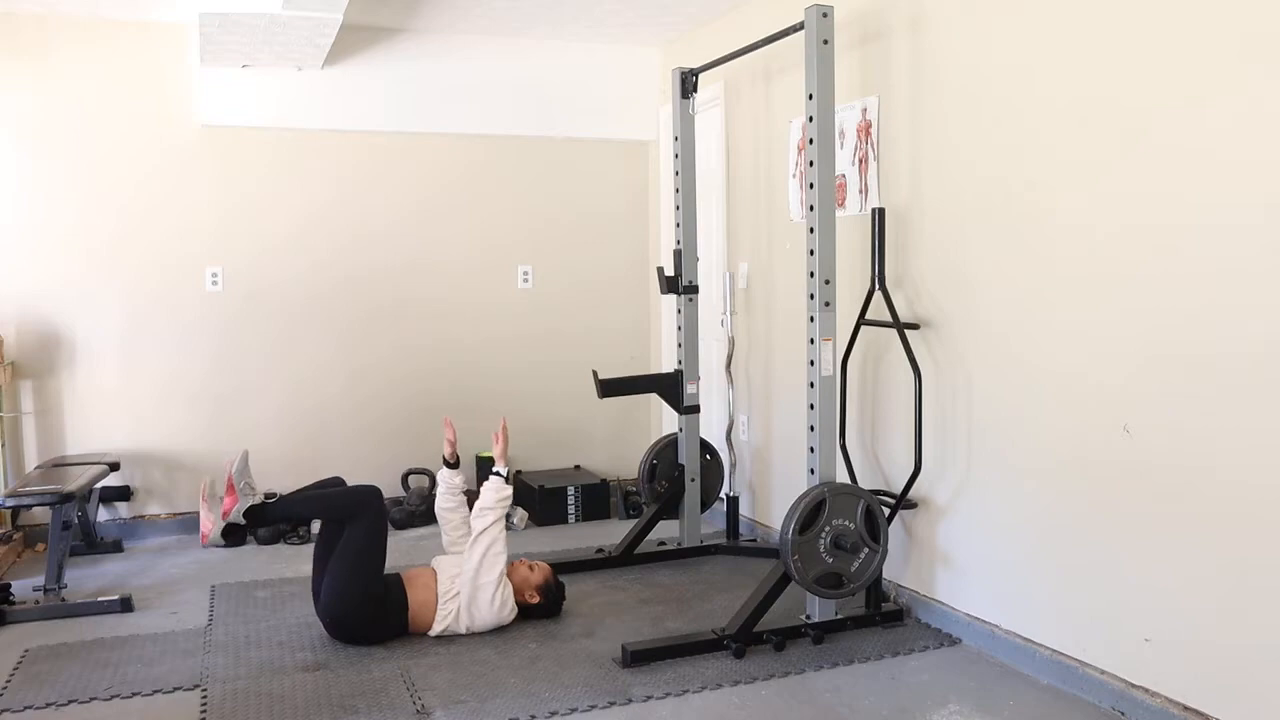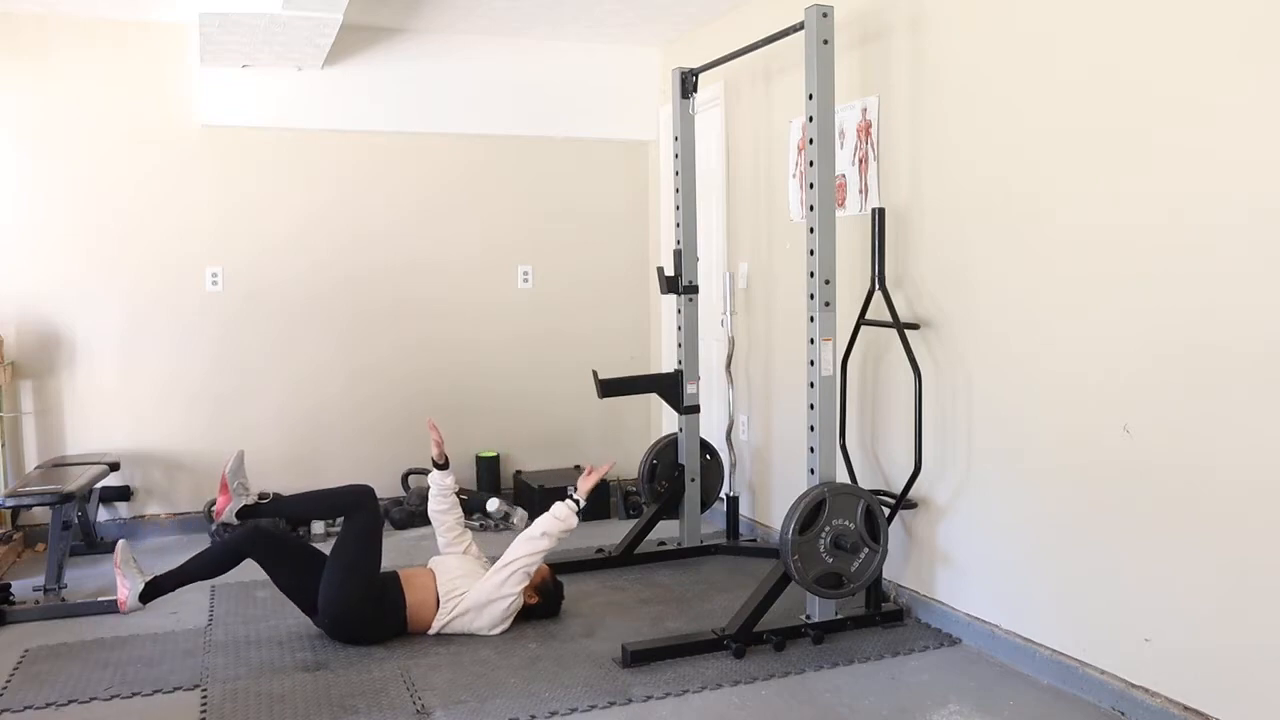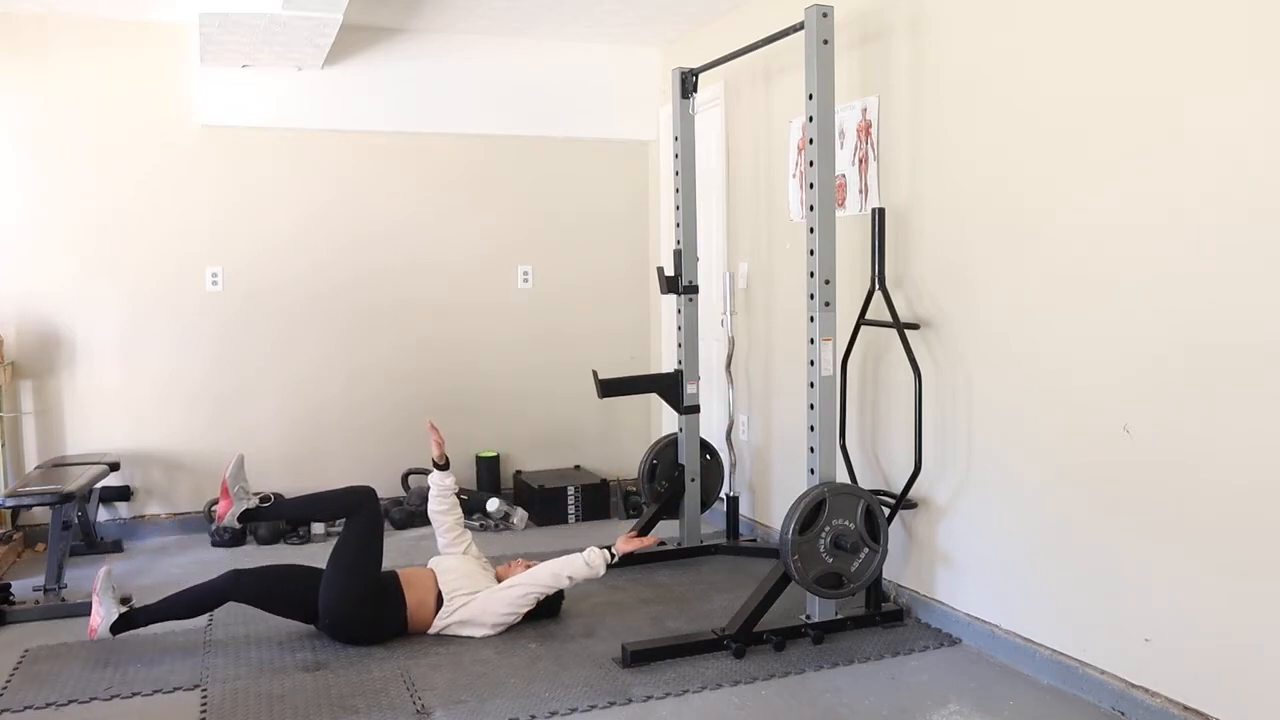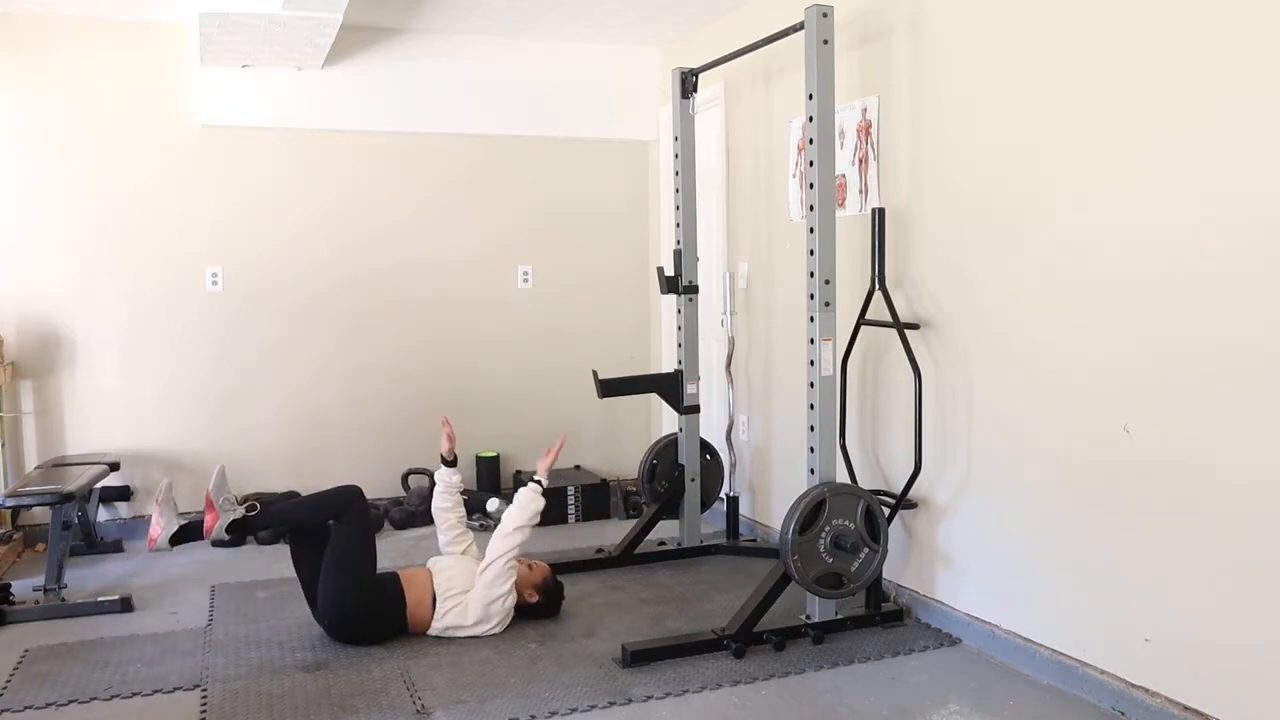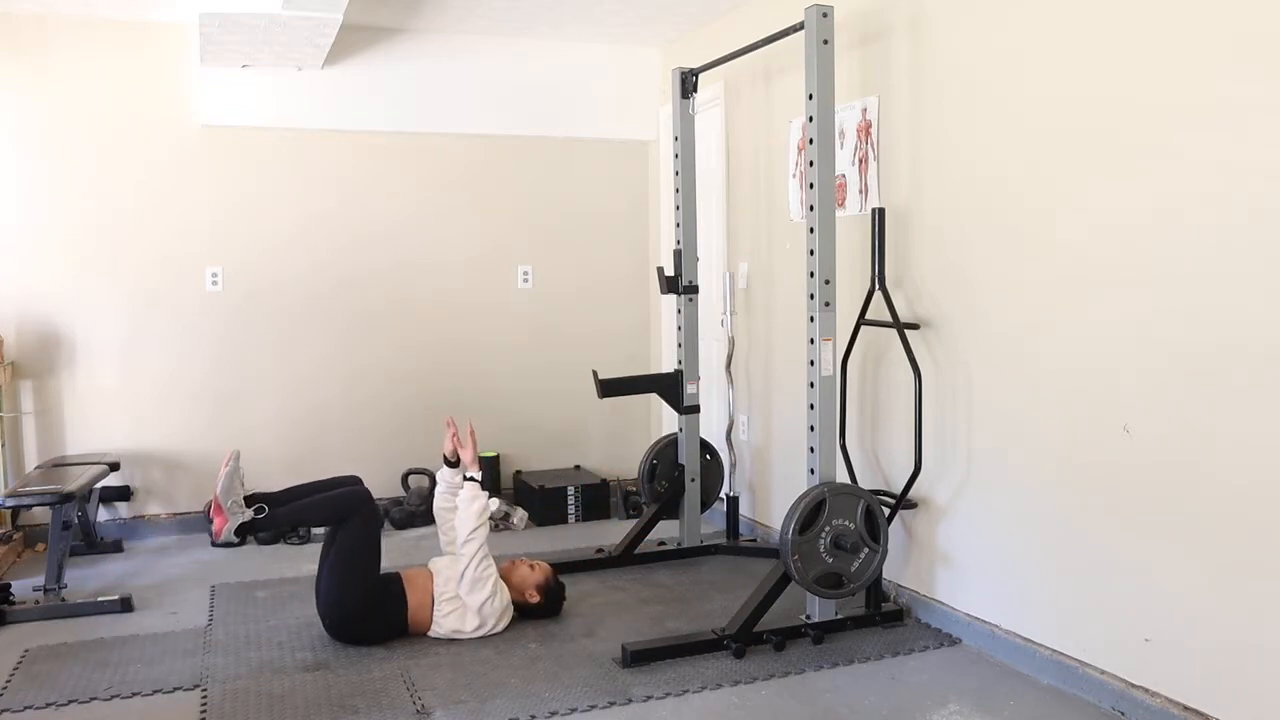
dt=1s
person 1, frame 1
left shoulder: (497, 604)
right shoulder: (478, 574)
left elbow: (487, 529)
right elbow: (458, 528)
left wrist: (499, 469)
right wrist: (452, 463)
left hip: (353, 614)
right hip: (347, 603)
left knee: (368, 498)
right knee: (336, 487)
left ankle: (248, 508)
right ankle: (229, 525)
person 1, frame 2
left shoulder: (500, 605)
right shoulder: (478, 571)
left elbow: (533, 543)
right elbow: (449, 526)
left wrist: (575, 501)
right wrist: (441, 465)
left hip: (357, 615)
right hip: (349, 604)
left knee: (362, 497)
right knee: (254, 540)
left ankle: (248, 504)
right ankle: (144, 591)
person 1, frame 3
left shoulder: (502, 606)
right shoulder: (478, 568)
left elbow: (558, 572)
right elbow: (447, 521)
left wrist: (609, 553)
right wrist: (441, 465)
left hip: (359, 615)
right hip: (349, 604)
left knee: (364, 499)
right knee: (235, 581)
left ankle: (248, 509)
right ankle: (119, 620)
person 1, frame 4
left shoulder: (496, 606)
right shoulder: (476, 570)
left elbow: (510, 539)
right elbow: (452, 522)
left wrist: (539, 481)
right wrist: (448, 461)
left hip: (357, 614)
right hip: (349, 603)
left knee: (351, 498)
right knee: (293, 509)
left ankle: (235, 522)
person 1, frame 5
left shoulder: (493, 605)
right shoulder: (483, 580)
left elbow: (473, 541)
right elbow: (453, 530)
left wrist: (472, 471)
right wrist: (452, 462)
left hip: (355, 615)
right hip: (347, 601)
left knee: (359, 500)
right knee: (351, 486)
left ankle: (243, 523)
right ankle: (247, 504)
